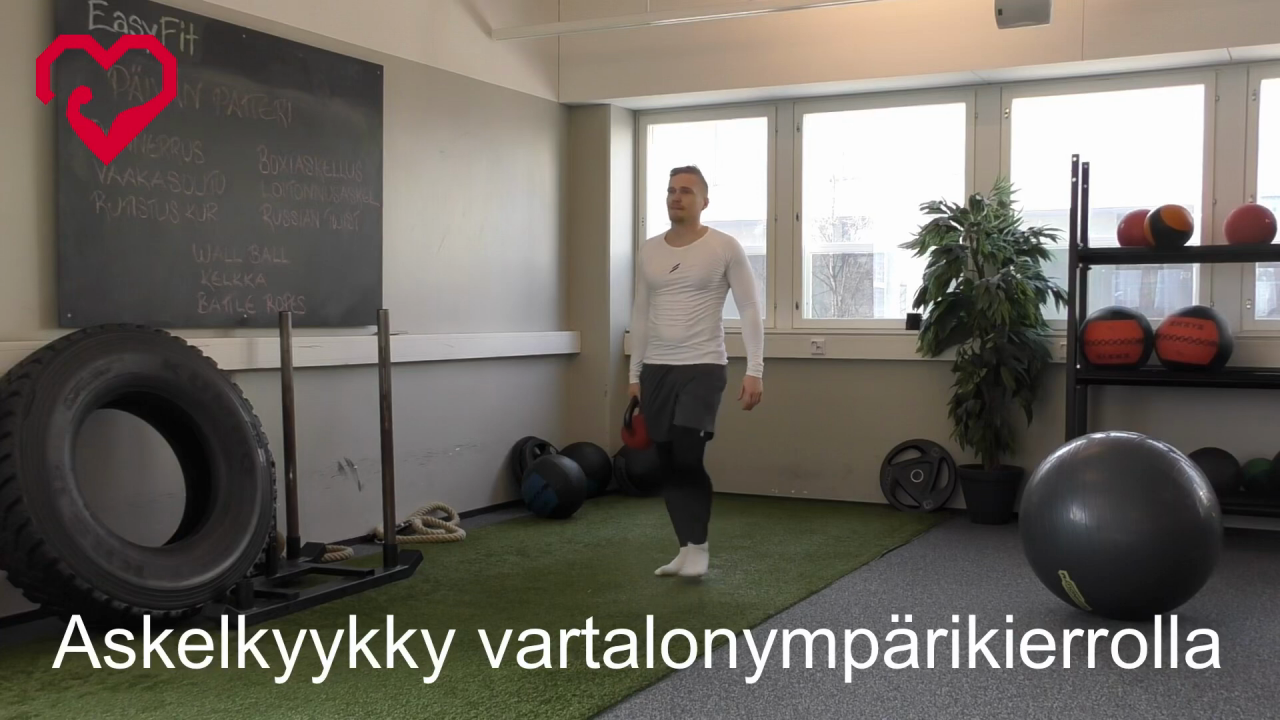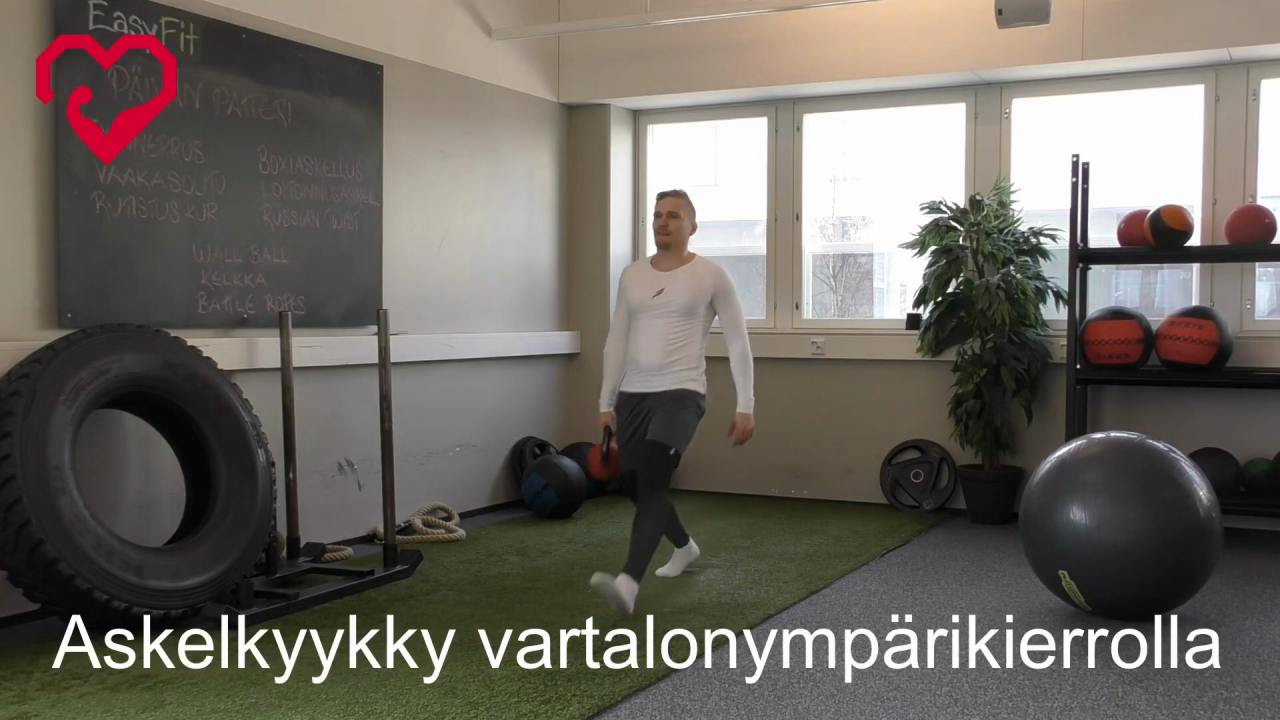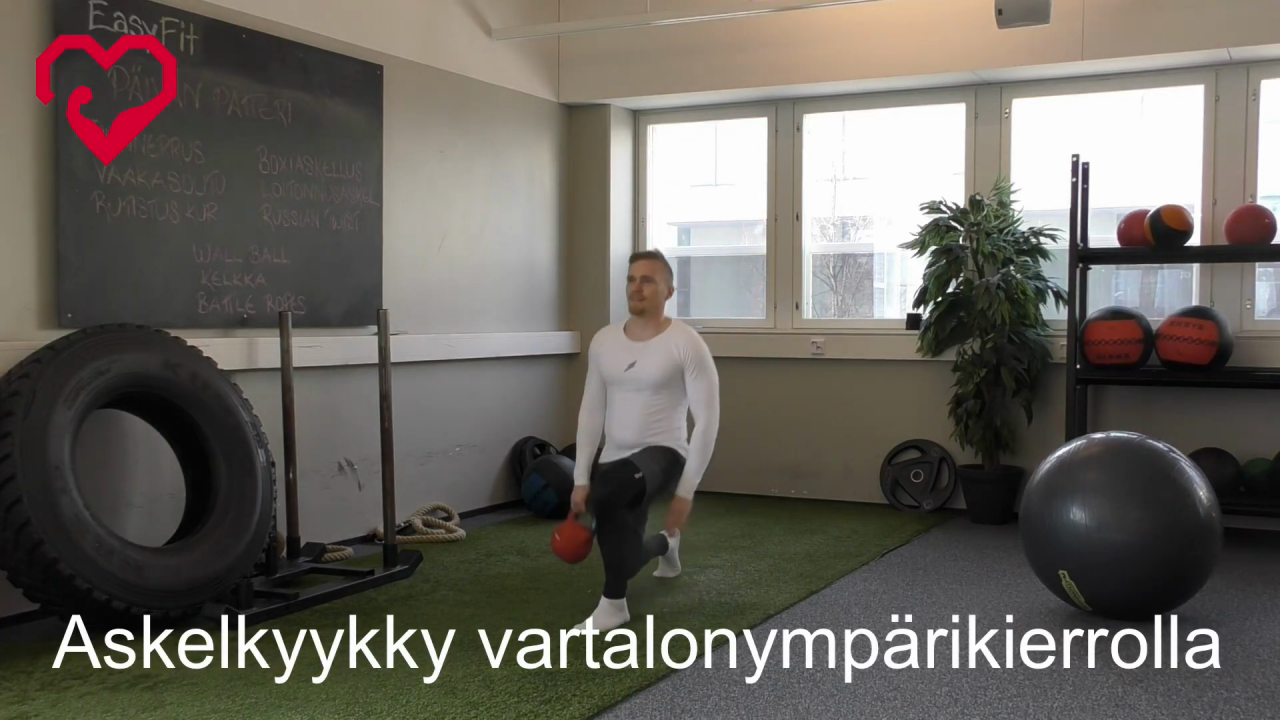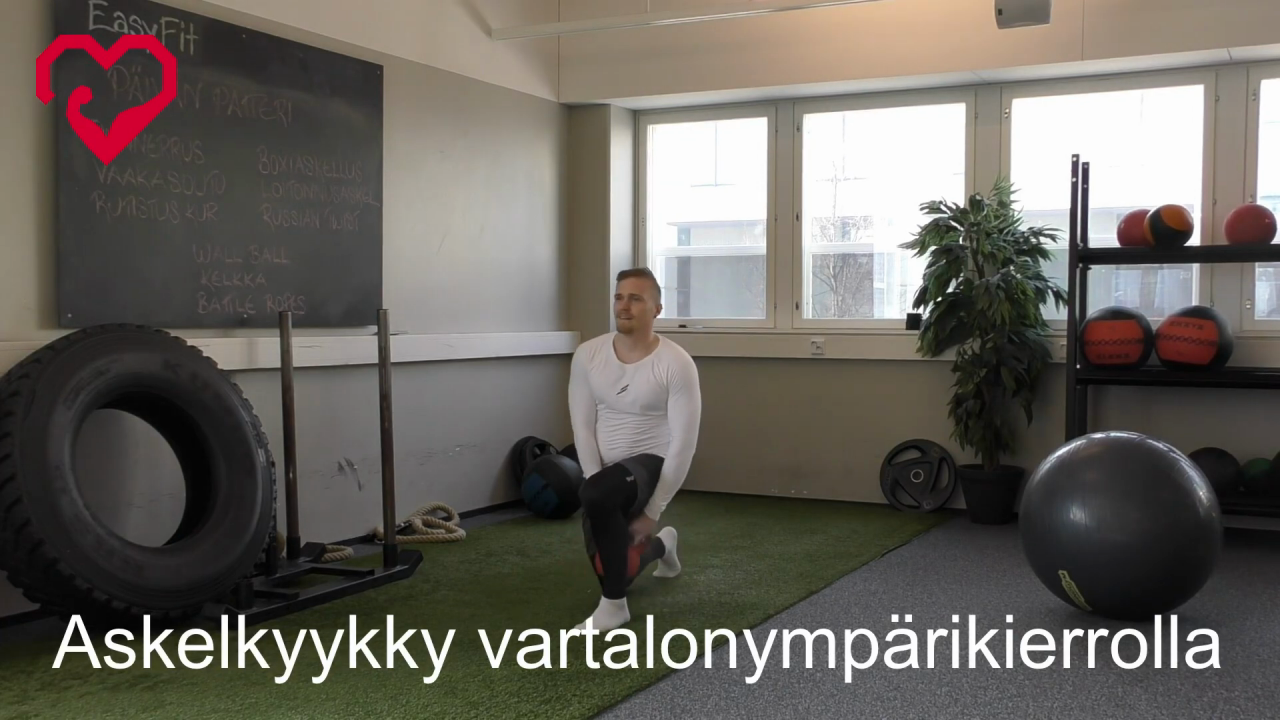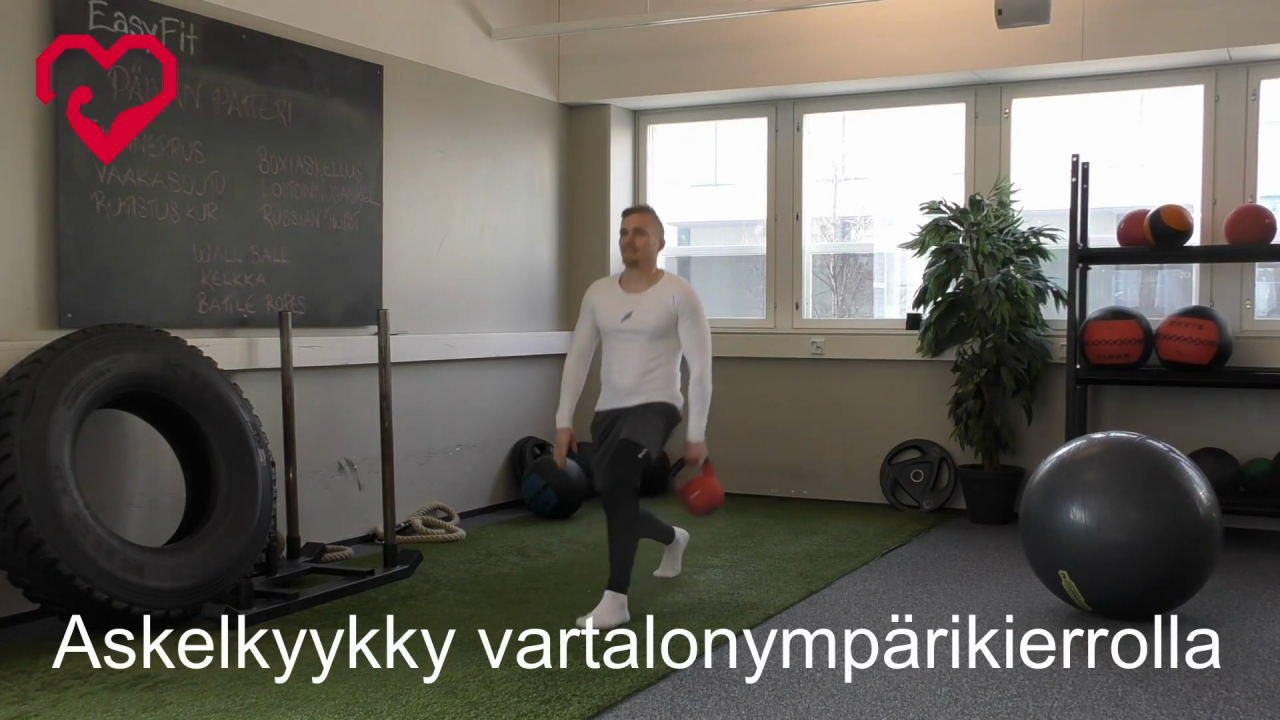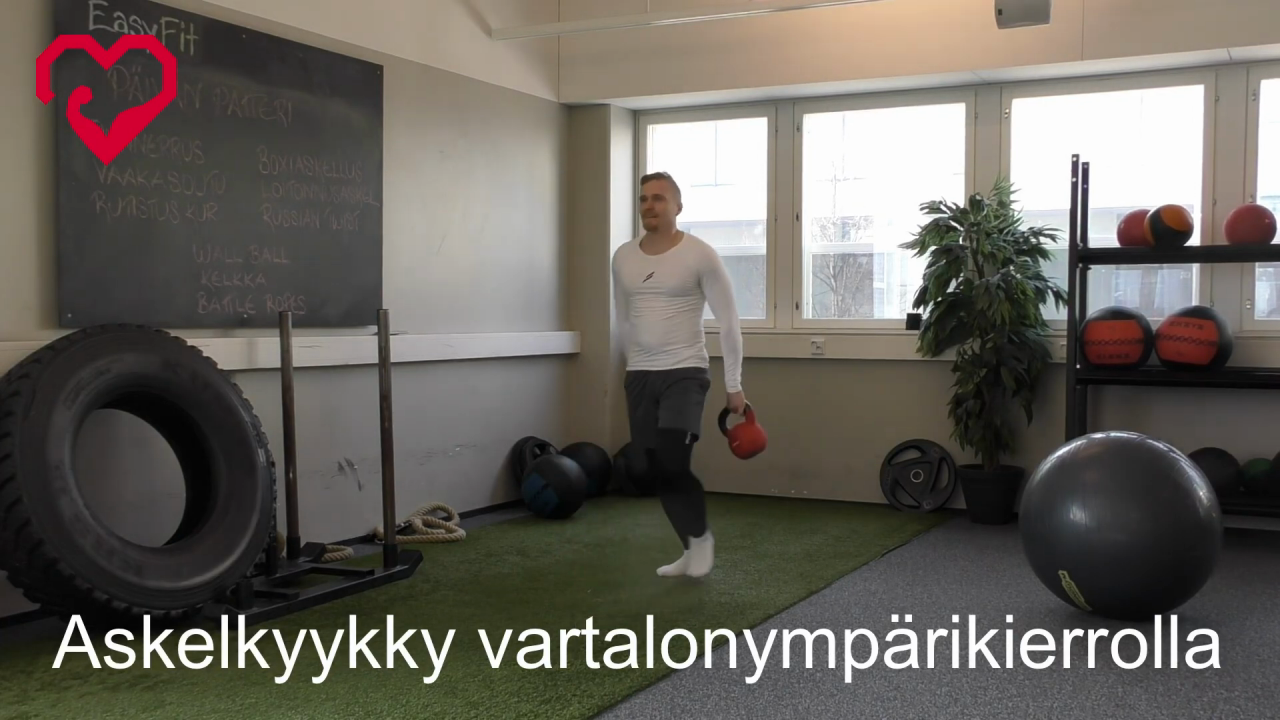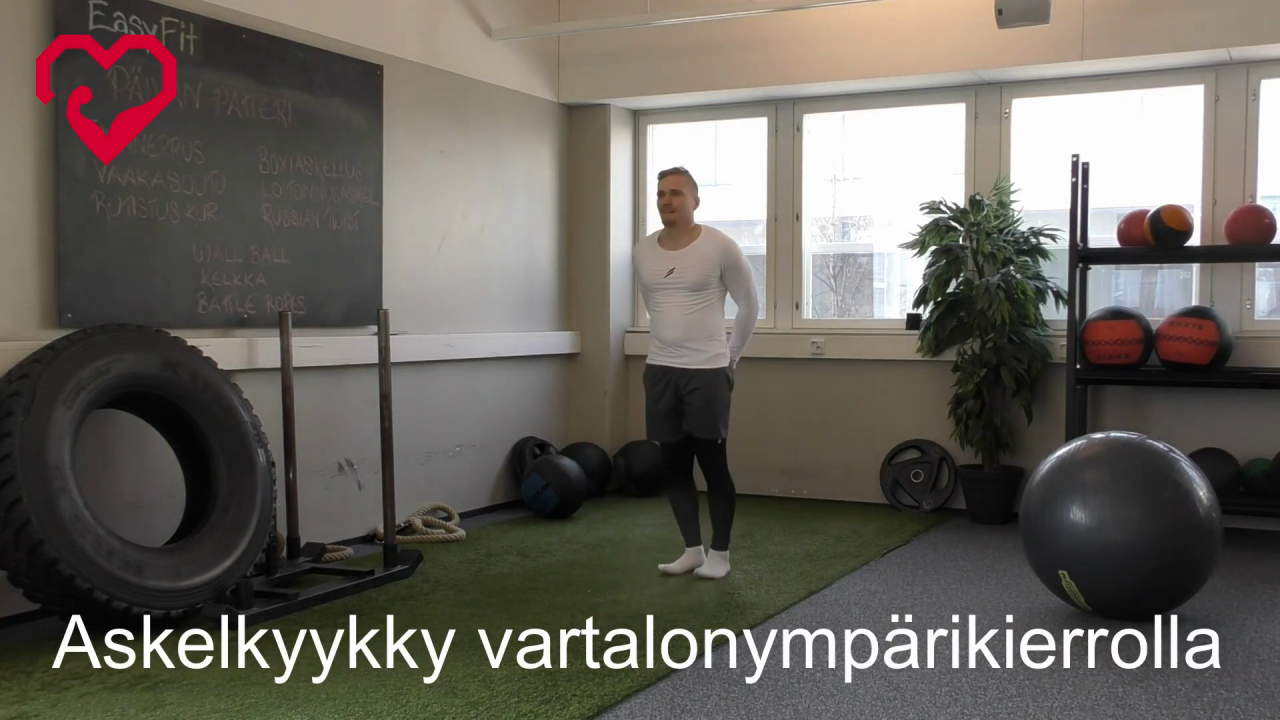
dt=0.4s
person 1, frame 1
left shoulder: (724, 248)
right shoulder: (648, 251)
left elbow: (750, 311)
right elbow: (640, 316)
left wrist: (754, 371)
right wrist: (634, 374)
left hip: (702, 368)
right hip: (657, 370)
left knee: (688, 462)
right knee: (669, 465)
left ankle: (697, 548)
right ankle: (689, 546)
person 1, frame 2
left shoulder: (711, 276)
right shoulder: (632, 275)
left elbow: (738, 343)
right elbow: (617, 340)
left wrist: (745, 406)
right wrist: (606, 402)
left hip: (681, 393)
right hip: (633, 394)
left knee: (648, 479)
right knee: (642, 488)
left ankle: (628, 583)
right ankle: (684, 547)
person 1, frame 3
left shoulder: (687, 344)
right shoulder: (603, 340)
left elbow: (706, 422)
right elbow: (591, 410)
left wrist: (685, 492)
right wrist: (581, 478)
left hip: (662, 455)
right hip: (614, 459)
left knee: (606, 492)
right knee: (621, 558)
left ankle: (613, 604)
right ankle: (664, 544)
person 1, frame 4
left shoulder: (676, 363)
right shoulder: (587, 355)
left elbow: (684, 443)
right elbow: (582, 428)
left wrist: (652, 511)
right wrist: (598, 485)
left hip: (649, 464)
right hip: (602, 470)
left knee: (597, 496)
right knee: (613, 565)
left ankle: (613, 606)
right ankle: (661, 544)
person 1, frame 5
left shoulder: (680, 294)
right shoulder: (598, 293)
left elbow: (700, 367)
right elbow: (578, 358)
left wrist: (696, 435)
right wrist: (563, 421)
left hip: (655, 408)
right hip: (609, 412)
left knee: (618, 490)
right knee: (618, 506)
left ankle: (614, 600)
right ankle: (674, 537)
person 1, frame 6
left shoulder: (699, 255)
right shoulder: (623, 257)
left elbow: (728, 320)
left wrist: (734, 386)
left hip: (685, 373)
right hip: (640, 376)
left knee: (674, 465)
right knee: (658, 471)
left ankle: (701, 539)
right ankle: (691, 547)
person 1, frame 7
left shoulder: (720, 247)
right shoulder: (643, 252)
left elbow: (749, 307)
left wrist: (730, 359)
left hip: (707, 372)
right hip: (660, 370)
left knee: (713, 465)
right knee: (674, 465)
left ankle: (720, 553)
right ankle: (693, 550)
